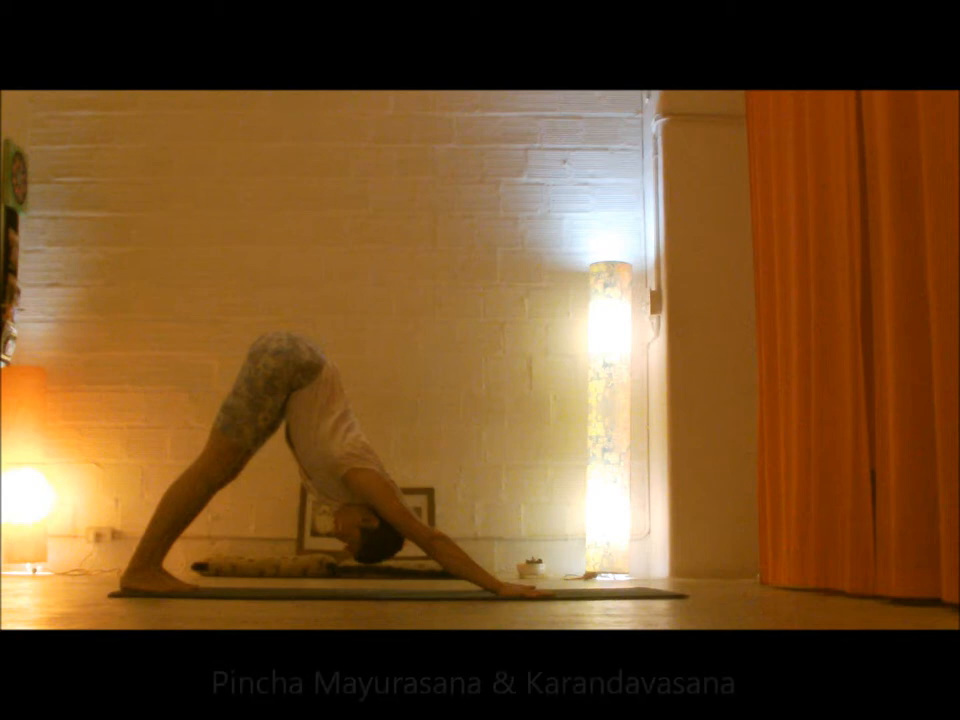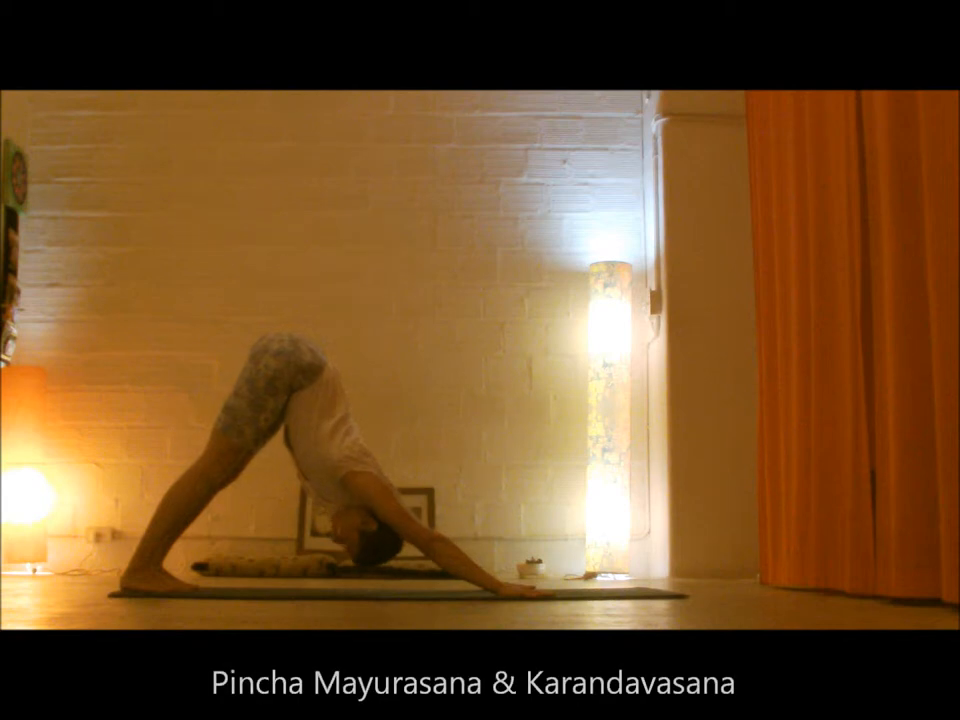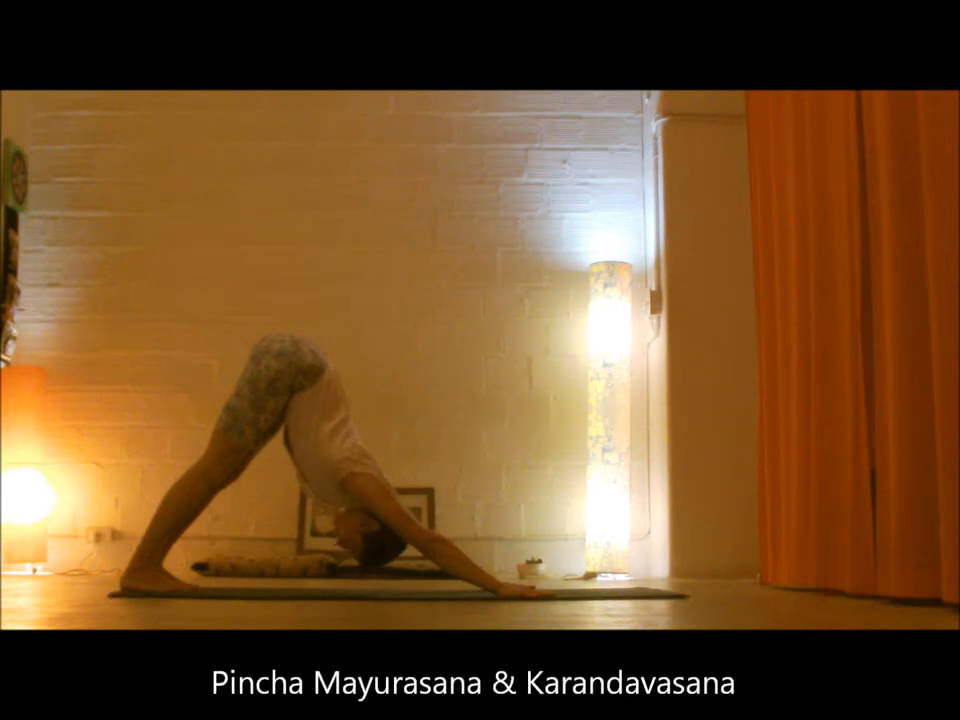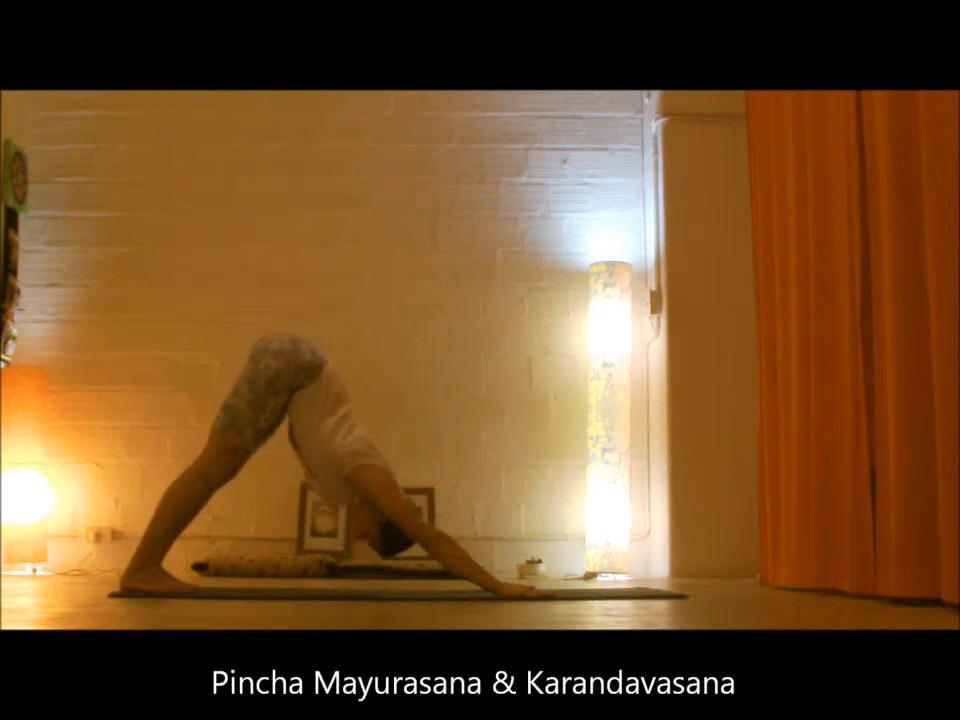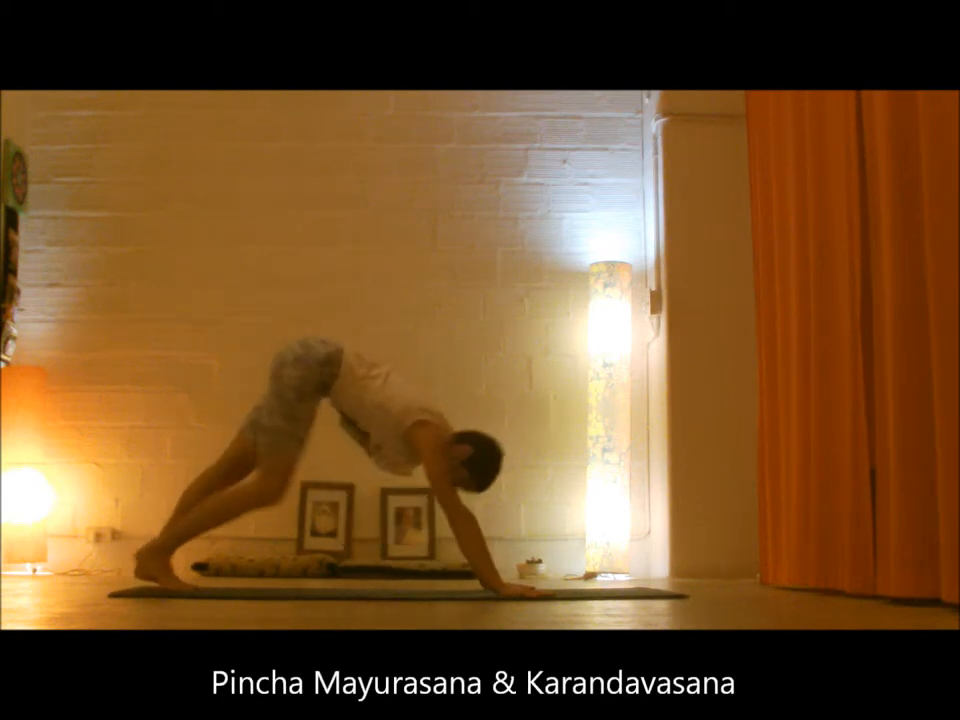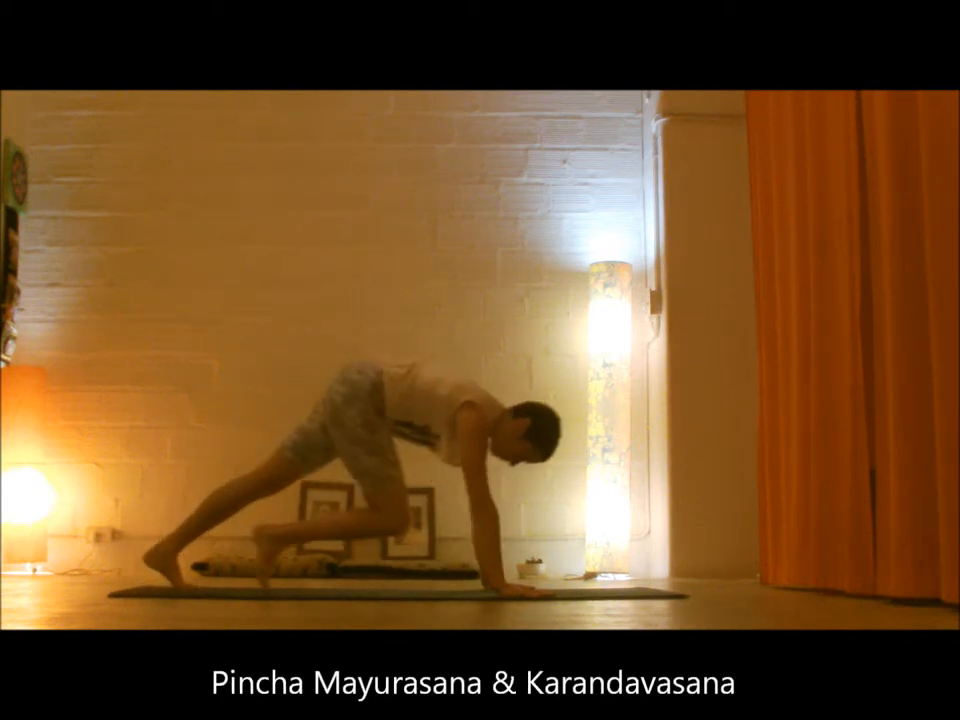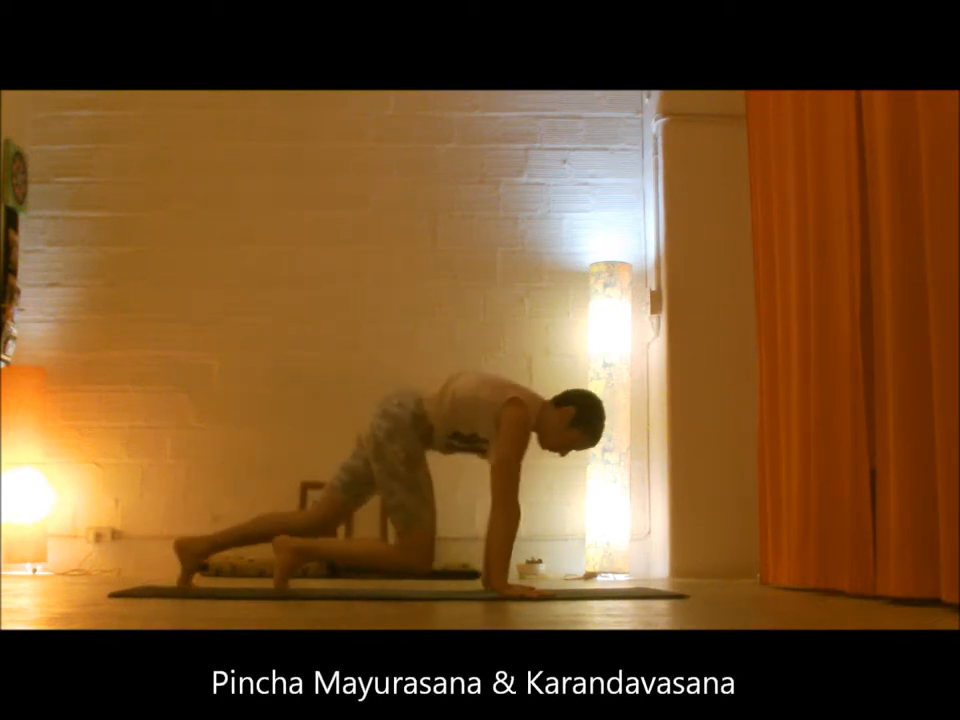
dt=0.4s
person 1, frame 1
right shoulder: (361, 480)
left elbow: (429, 538)
right elbow: (431, 539)
left hip: (289, 367)
right hip: (283, 358)
left knee: (223, 472)
right knee: (213, 467)
left ankle: (149, 566)
right ankle: (141, 567)
person 1, frame 2
right shoulder: (359, 483)
left elbow: (427, 541)
right elbow: (429, 541)
left hip: (293, 367)
right hip: (285, 359)
left knee: (224, 472)
right knee: (214, 468)
left ankle: (149, 567)
right ankle: (141, 568)
person 1, frame 3
right shoulder: (359, 483)
left elbow: (429, 543)
right elbow: (430, 542)
left hip: (293, 368)
right hip: (286, 360)
left knee: (225, 472)
right knee: (215, 468)
left ankle: (149, 565)
right ankle: (140, 567)
person 1, frame 4
left shoulder: (373, 483)
right shoulder: (368, 479)
left elbow: (432, 539)
right elbow: (432, 538)
left hip: (290, 368)
right hip: (285, 361)
left knee: (222, 471)
right knee: (212, 467)
left ankle: (149, 566)
right ankle: (140, 568)
person 1, frame 5
left shoulder: (435, 436)
right shoulder: (431, 438)
left elbow: (458, 515)
right elbow: (458, 514)
left wrist: (487, 575)
right wrist: (497, 583)
left hip: (310, 367)
right hip: (310, 365)
left knee: (232, 467)
right knee: (269, 489)
left ankle: (157, 558)
right ankle: (156, 551)
person 1, frame 6
left shoulder: (485, 421)
right shoulder: (476, 418)
left elbow: (482, 508)
right elbow: (482, 507)
left wrist: (492, 576)
right wrist: (498, 582)
left hip: (353, 394)
right hip: (358, 396)
left knee: (264, 481)
right knee: (393, 520)
left ankle: (166, 550)
right ankle: (277, 536)
person 1, frame 7
left shoulder: (514, 416)
right shoulder: (520, 414)
left elbow: (501, 506)
right elbow: (506, 505)
left wrist: (491, 575)
right wrist: (499, 582)
left hip: (394, 422)
right hip: (401, 428)
left knee: (317, 521)
right knee: (417, 559)
left ankle: (200, 546)
right ankle: (298, 549)
